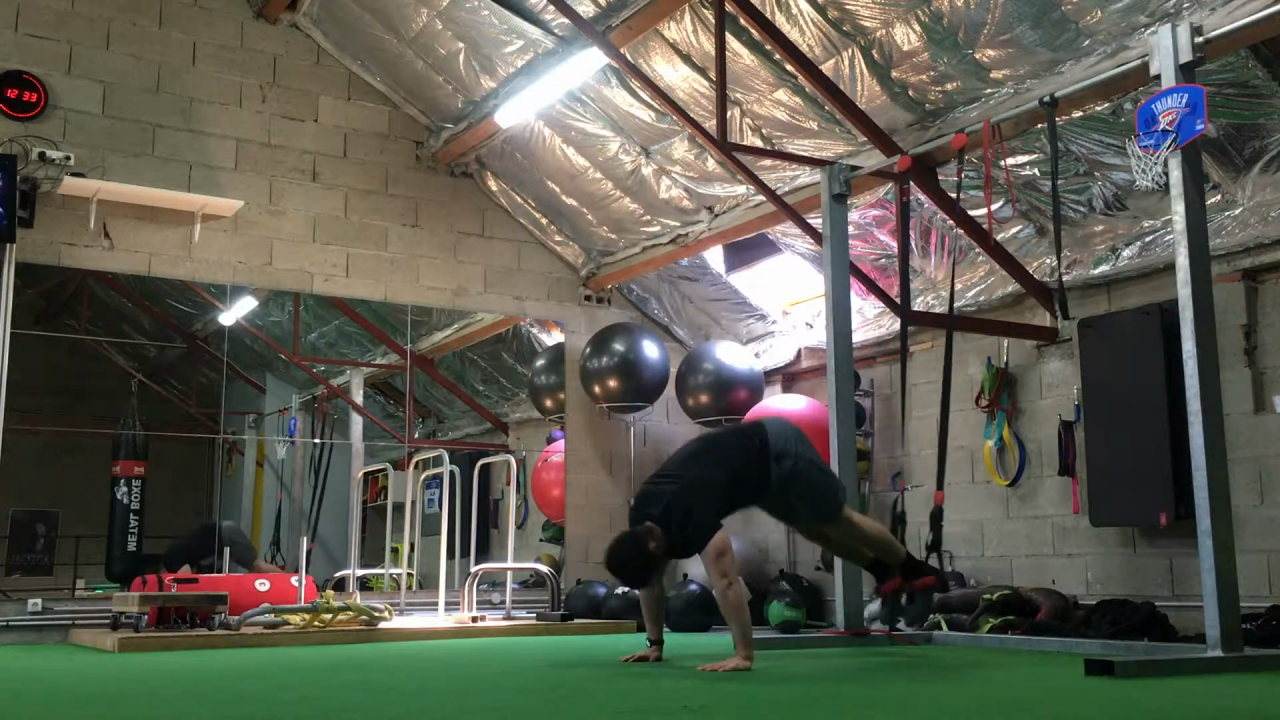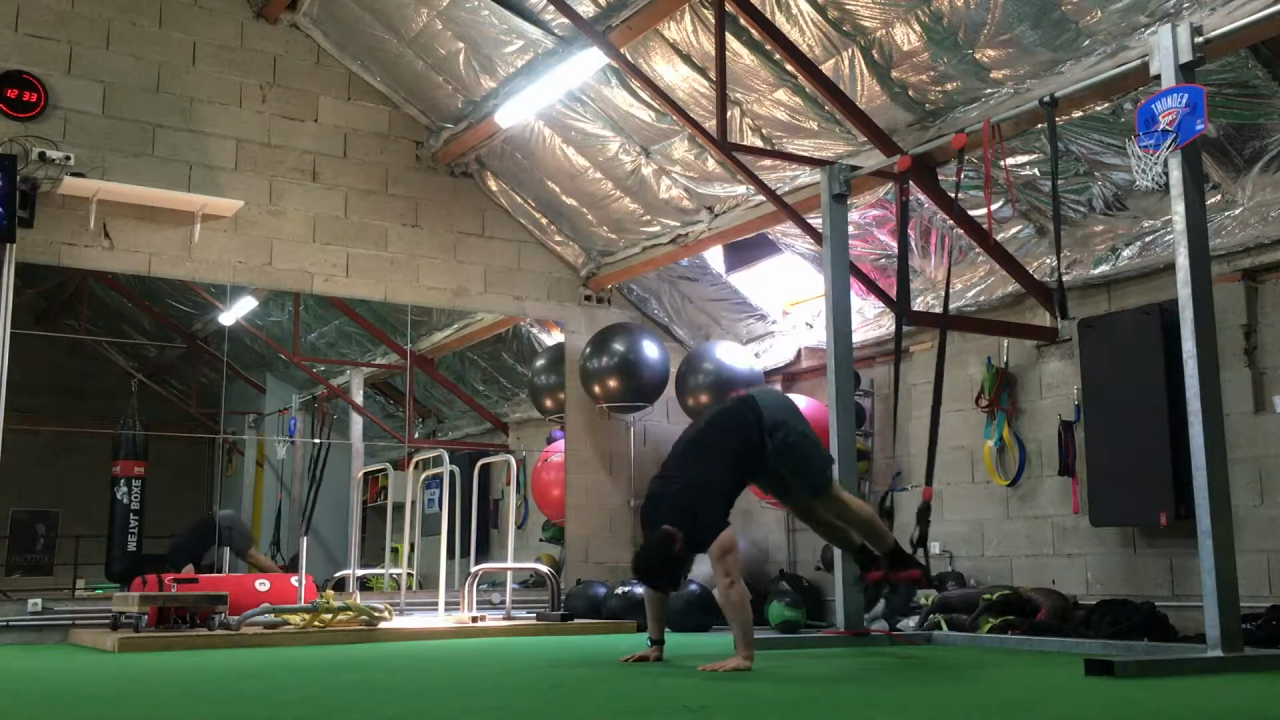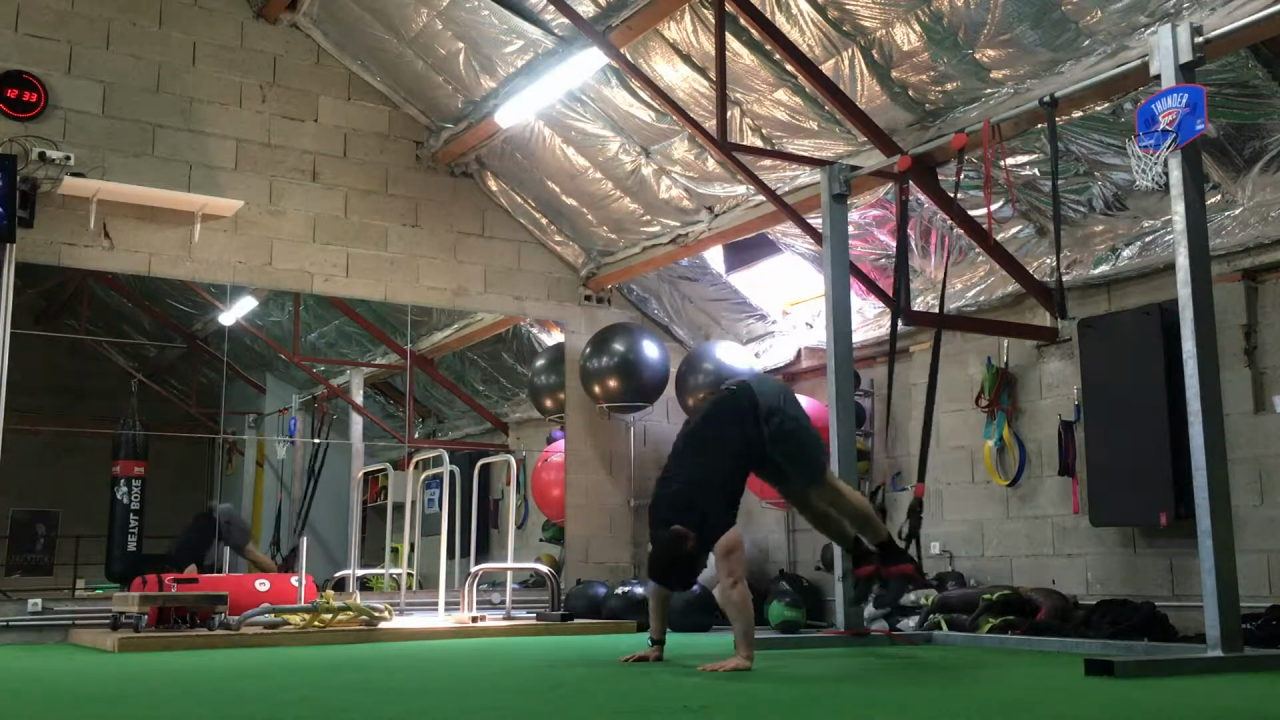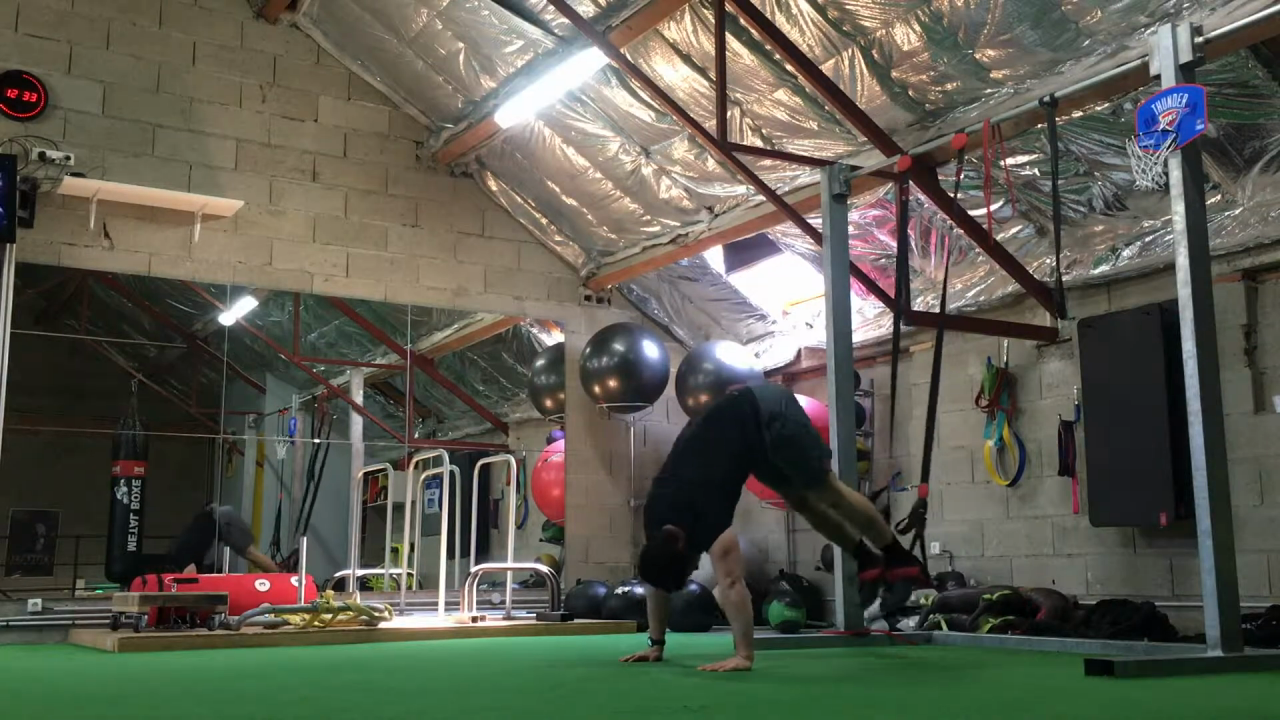
dt=0.1s
person 1, frame 1
left shoulder: (689, 513)
right shoulder: (644, 517)
left elbow: (725, 582)
right elbow: (651, 583)
left wrist: (743, 656)
right wrist: (654, 645)
left hip: (778, 447)
right hip: (759, 463)
left knee: (836, 521)
right knee: (810, 526)
left ankle: (913, 570)
right ankle: (886, 574)
person 1, frame 2
left shoulder: (698, 510)
right shoulder: (656, 510)
left elbow: (728, 582)
right elbow: (656, 577)
left wrist: (744, 656)
right wrist: (656, 645)
left hip: (769, 418)
right hip: (742, 415)
left knee: (827, 499)
right knee: (801, 505)
left ankle: (899, 561)
right ankle: (871, 562)
person 1, frame 3
left shoulder: (705, 509)
right shoulder: (664, 515)
left elbow: (731, 582)
right elbow: (660, 582)
left wrist: (744, 655)
right wrist: (656, 644)
left hip: (765, 405)
right hip: (740, 406)
left knee: (824, 489)
right knee: (798, 496)
left ankle: (892, 555)
right ankle: (863, 556)
person 1, frame 4
left shoulder: (700, 510)
right shoulder: (658, 515)
left elbow: (729, 582)
right elbow: (657, 582)
left wrist: (744, 655)
right wrist: (656, 644)
left hip: (766, 410)
right hip: (742, 413)
left knee: (826, 493)
right knee: (799, 501)
left ankle: (898, 558)
right ankle: (868, 561)
